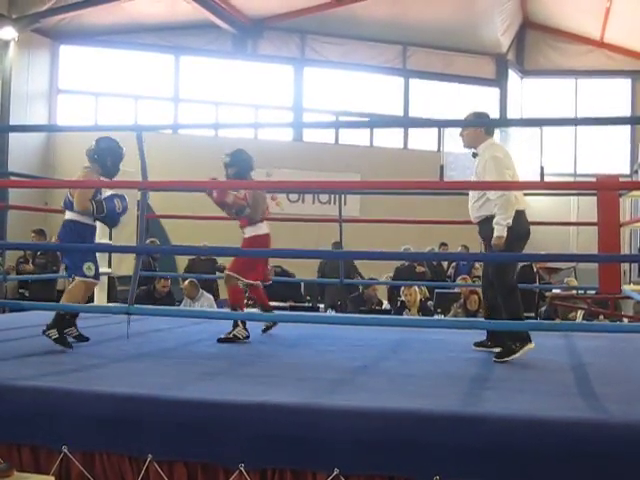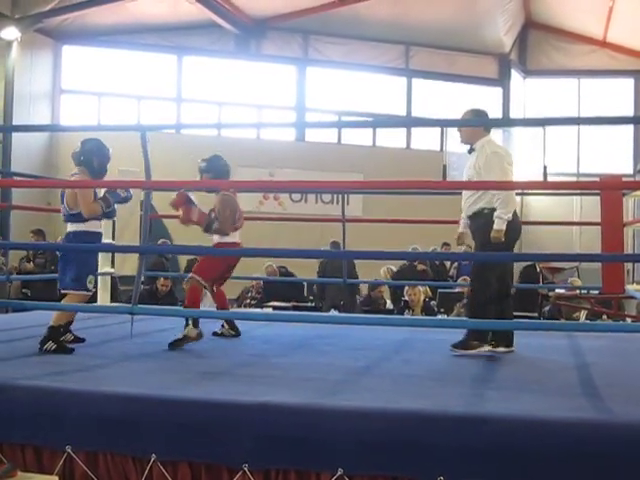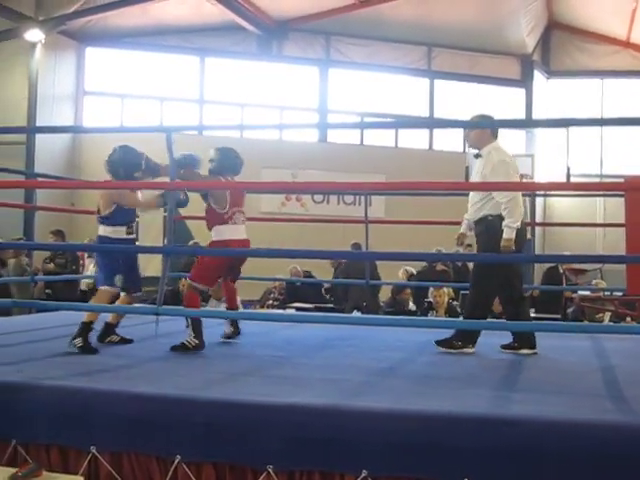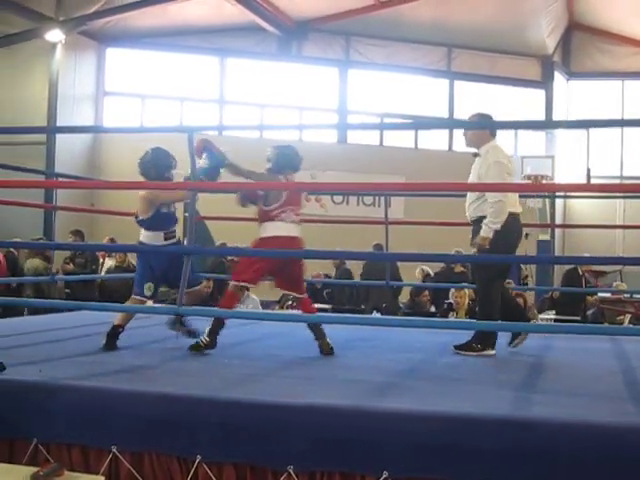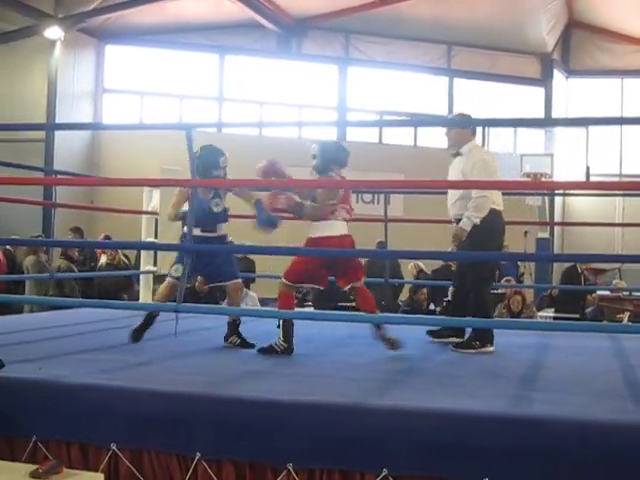
dt=0.3s
person 1, frame 1
left shoulder: (492, 156)
right shoulder: (485, 157)
left elbow: (503, 195)
left wrist: (499, 231)
left hip: (505, 229)
right hip: (499, 228)
left knee: (503, 284)
right knee: (492, 283)
left ankle: (520, 338)
right ankle: (497, 339)
person 1, frame 2
left shoulder: (492, 152)
right shoulder: (477, 155)
left elbow: (504, 191)
left wrist: (500, 225)
right wrist: (463, 226)
left hip: (495, 225)
right hip: (486, 223)
left knee: (482, 281)
right knee: (498, 283)
left ankle: (477, 337)
right ankle: (502, 339)
person 1, frame 3
left shoulder: (498, 159)
right shoulder: (484, 160)
left elbow: (511, 200)
left wrist: (510, 233)
right wrist: (465, 228)
left hip: (498, 230)
right hip: (492, 229)
left knee: (482, 285)
right knee: (509, 287)
left ankle: (465, 339)
right ankle: (524, 340)
person 1, frame 4
left shoulder: (494, 159)
right shoulder: (484, 158)
left elbow: (500, 200)
left wrist: (485, 232)
right wrist: (480, 229)
left hip: (498, 229)
right hip: (492, 229)
left knee: (487, 284)
right knee: (490, 283)
left ankle: (484, 342)
right ankle: (519, 322)
person 1, frame 5
left shoulder: (480, 157)
right shoulder: (458, 161)
left elbow: (482, 197)
left wrist: (464, 226)
right wrist: (459, 227)
left hip: (483, 226)
right hip: (469, 226)
left knee: (478, 282)
right knee: (462, 280)
left ankle: (482, 338)
right ankle: (454, 330)
person 2, frame 1
left shoulder: (92, 175)
right shoulder: (88, 174)
right elbow: (80, 206)
left wrist: (103, 215)
right wrist: (105, 205)
left hip: (81, 234)
right hip: (75, 233)
left knee: (90, 281)
right knee: (84, 280)
left ankle: (69, 324)
right ankle: (55, 325)
person 2, frame 2
left shoulder: (77, 180)
right shoulder: (82, 180)
right elbow: (88, 211)
left wrist: (106, 204)
right wrist: (110, 198)
left hip: (79, 240)
right hip: (83, 241)
left knee: (83, 291)
right knee: (79, 291)
left ankle: (63, 331)
right ankle: (49, 338)
person 2, frame 3
right shoulder: (111, 189)
left elbow: (157, 171)
right elbow: (140, 204)
right wrist: (169, 197)
left hip: (126, 246)
right hip: (110, 245)
left knee: (130, 293)
right knee: (108, 290)
left ankle: (107, 332)
right ankle: (81, 335)
person 2, frame 4
left shoulder: (163, 188)
right shoulder: (149, 193)
right elbow: (183, 196)
right wrist: (205, 177)
left hip: (172, 249)
right hip: (151, 252)
left knee: (199, 289)
right knee: (140, 297)
left ankle: (178, 319)
right ankle: (112, 335)
person 2, frame 5
right shoulder: (188, 187)
left elbow: (249, 196)
right elbow: (171, 214)
left wrist: (261, 208)
right wrist: (186, 213)
left hip: (217, 243)
right hip: (193, 241)
left knee: (234, 286)
right knee: (172, 281)
left ankle: (233, 333)
right ankle: (148, 321)
person 3, frame 1
left shoulder: (254, 188)
right shoulder: (244, 189)
left elbow: (255, 217)
right elbow: (234, 214)
left wrist: (234, 203)
right wrist: (221, 198)
left hip: (257, 238)
right hip: (255, 239)
left knee: (232, 280)
right knee: (251, 282)
left ankle: (240, 330)
person 3, frame 2
left shoulder: (225, 197)
right shoulder: (222, 196)
left elbow: (225, 229)
right elbow: (213, 223)
left wrist: (200, 219)
right wrist: (191, 207)
left hip: (226, 246)
right hip: (227, 247)
left knee: (193, 283)
right knee: (212, 285)
left ankle: (192, 330)
right ankle: (230, 327)
person 3, frame 3
left shoulder: (217, 183)
right shoulder: (236, 187)
left elbow: (186, 175)
left hip: (223, 244)
right hip: (241, 243)
left knee: (191, 289)
right knee: (227, 281)
left ankle: (195, 338)
right ankle: (233, 326)
person 3, frame 4
left shoulder: (273, 180)
right shoulder: (297, 189)
left elbow: (240, 171)
left wrist: (211, 150)
right wrist: (256, 197)
left hip: (271, 243)
right hip: (294, 244)
left knee: (236, 287)
right knee: (300, 295)
left ankle: (211, 337)
right ankle: (323, 341)
person 3, frame 5
left shoulder: (329, 181)
right shoulder: (340, 181)
left elbow: (316, 213)
left wrist: (289, 203)
right wrist: (282, 176)
left hip: (322, 242)
right hip: (343, 241)
left knee: (286, 287)
right knee: (358, 289)
left ankle: (284, 342)
right ankle: (382, 331)
